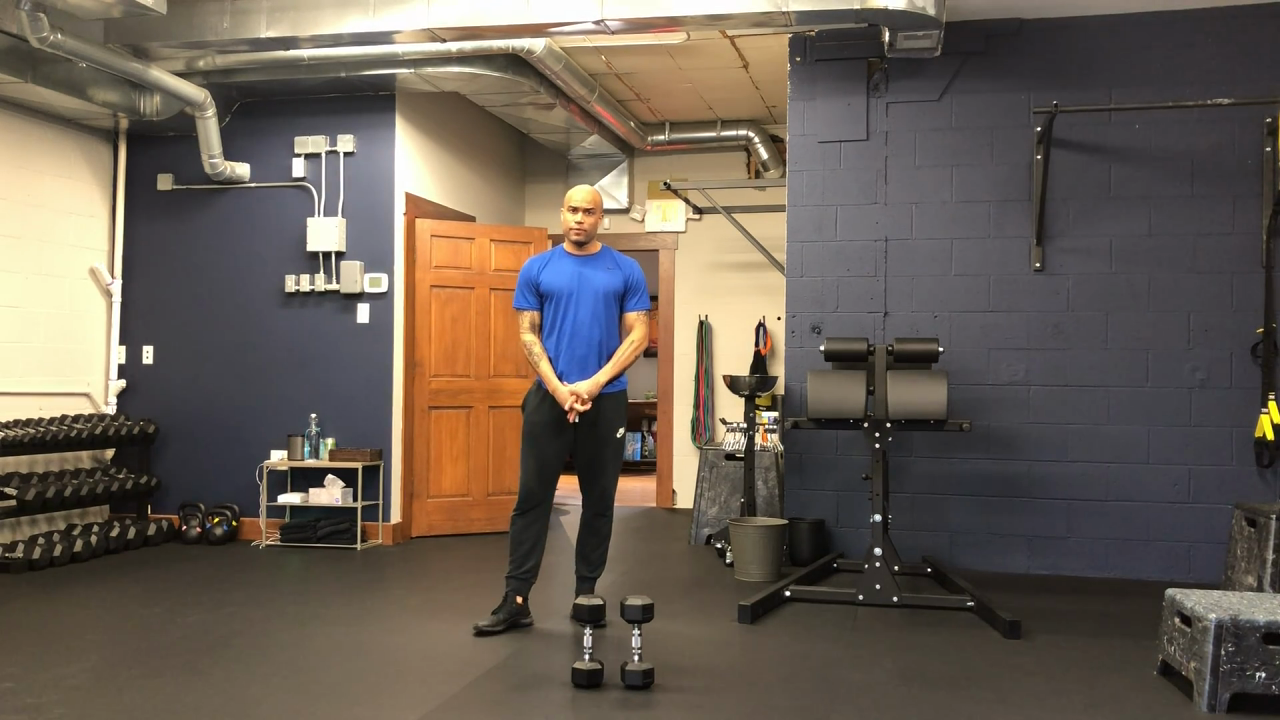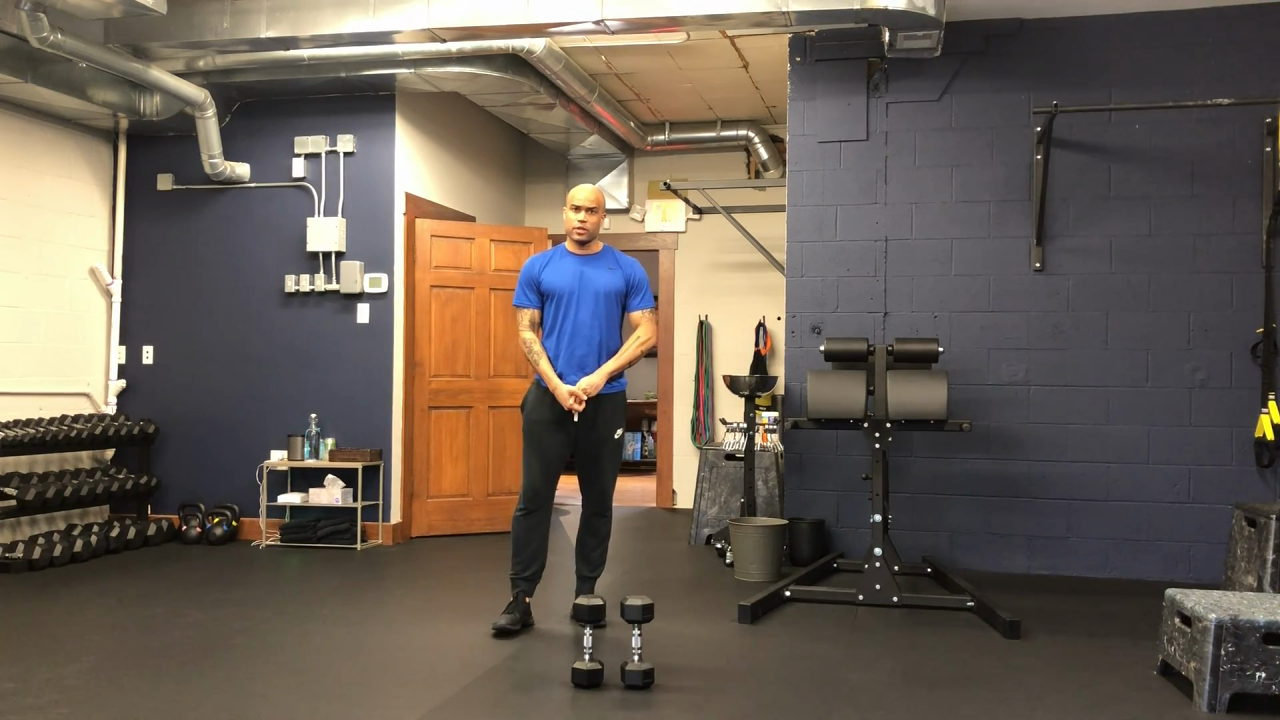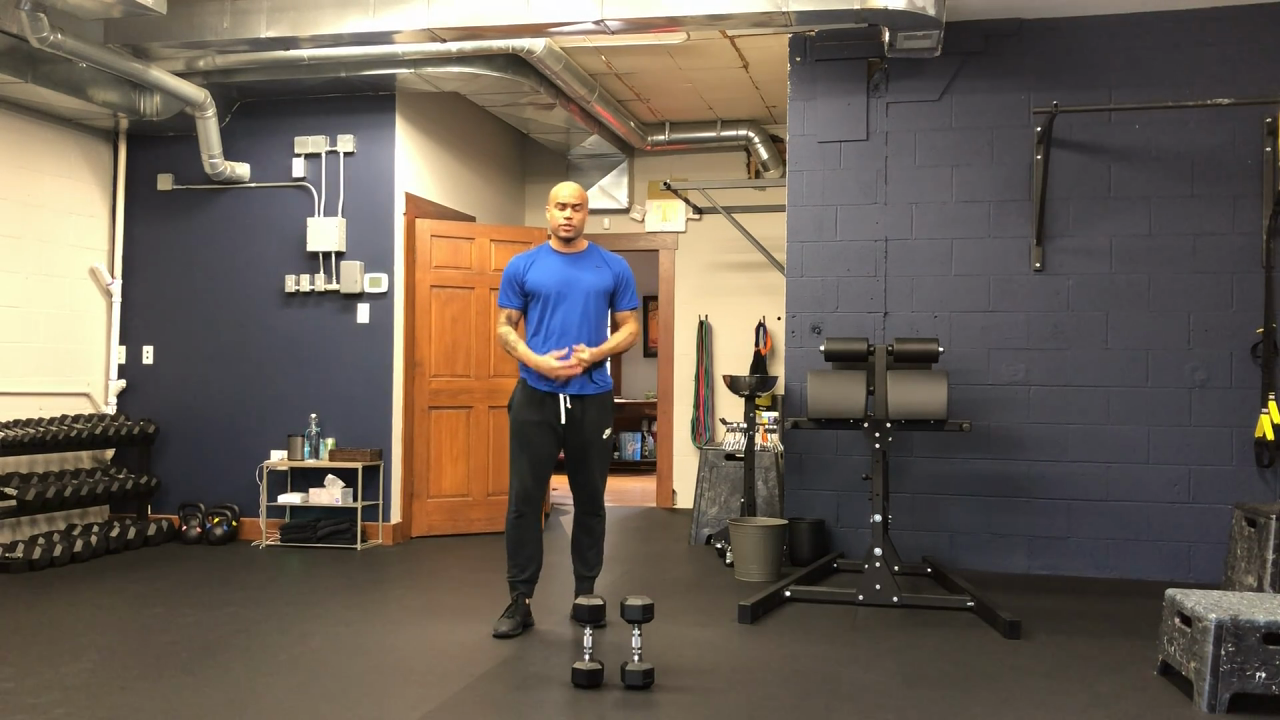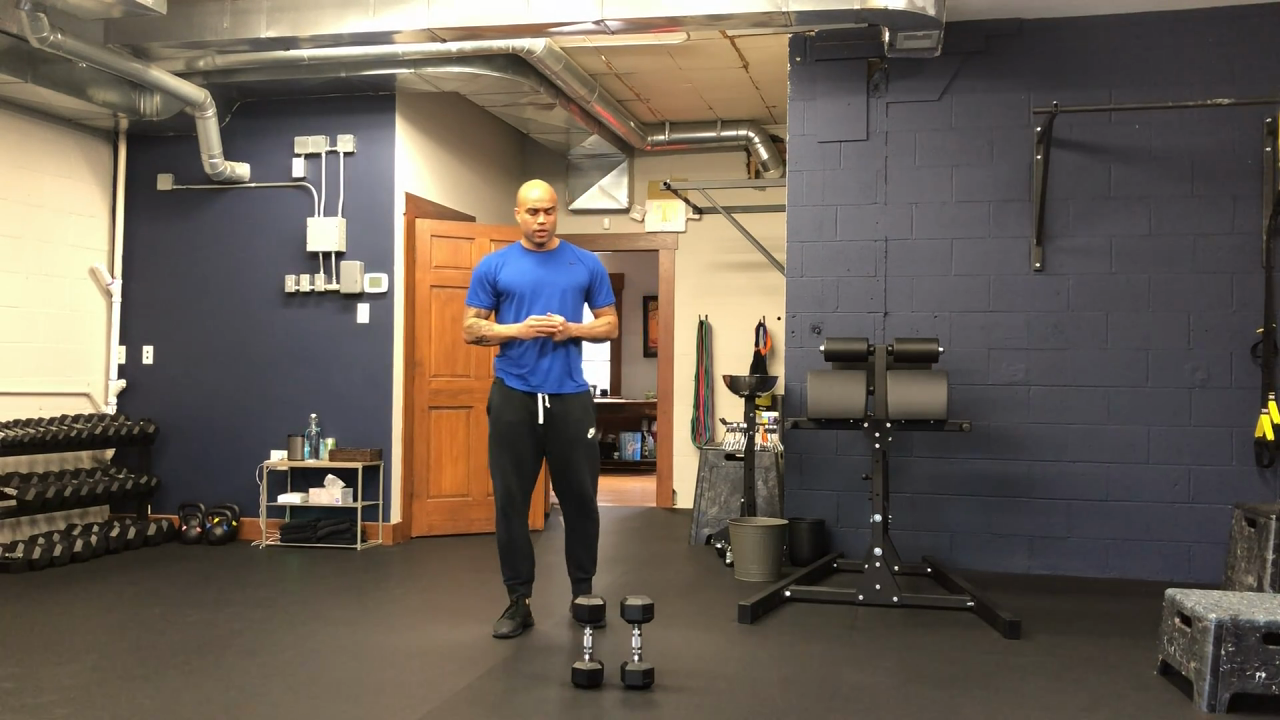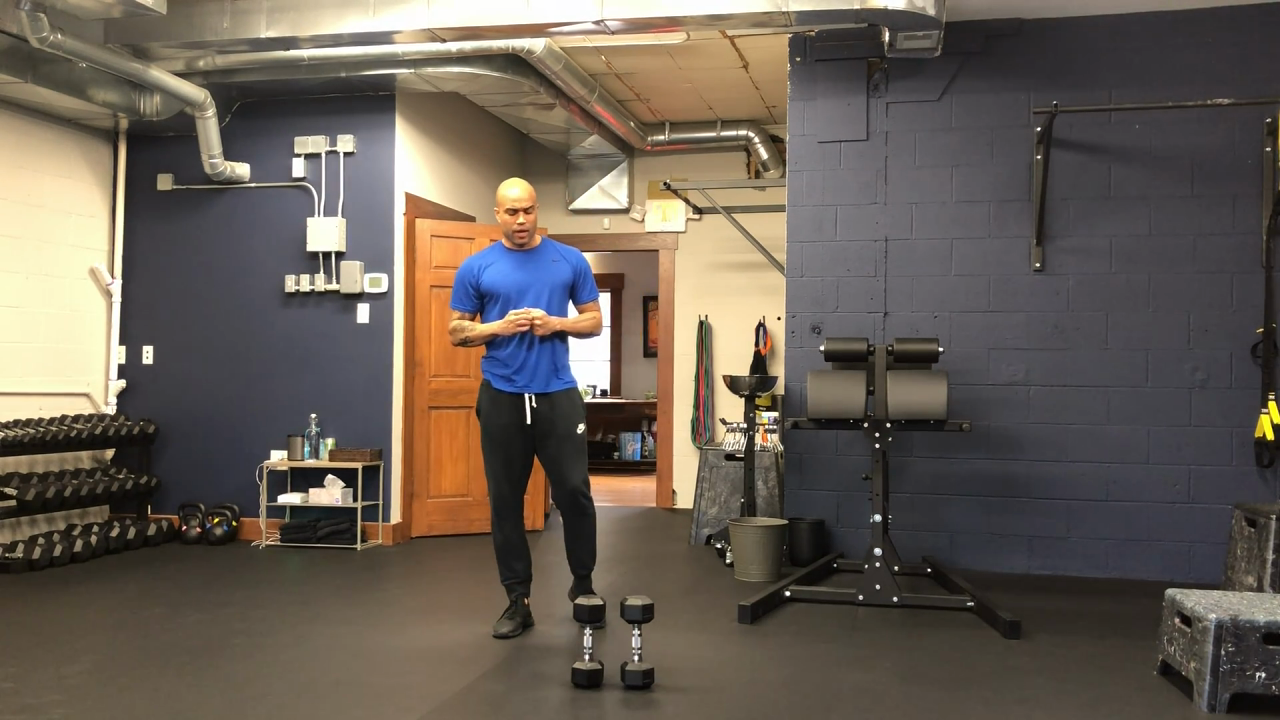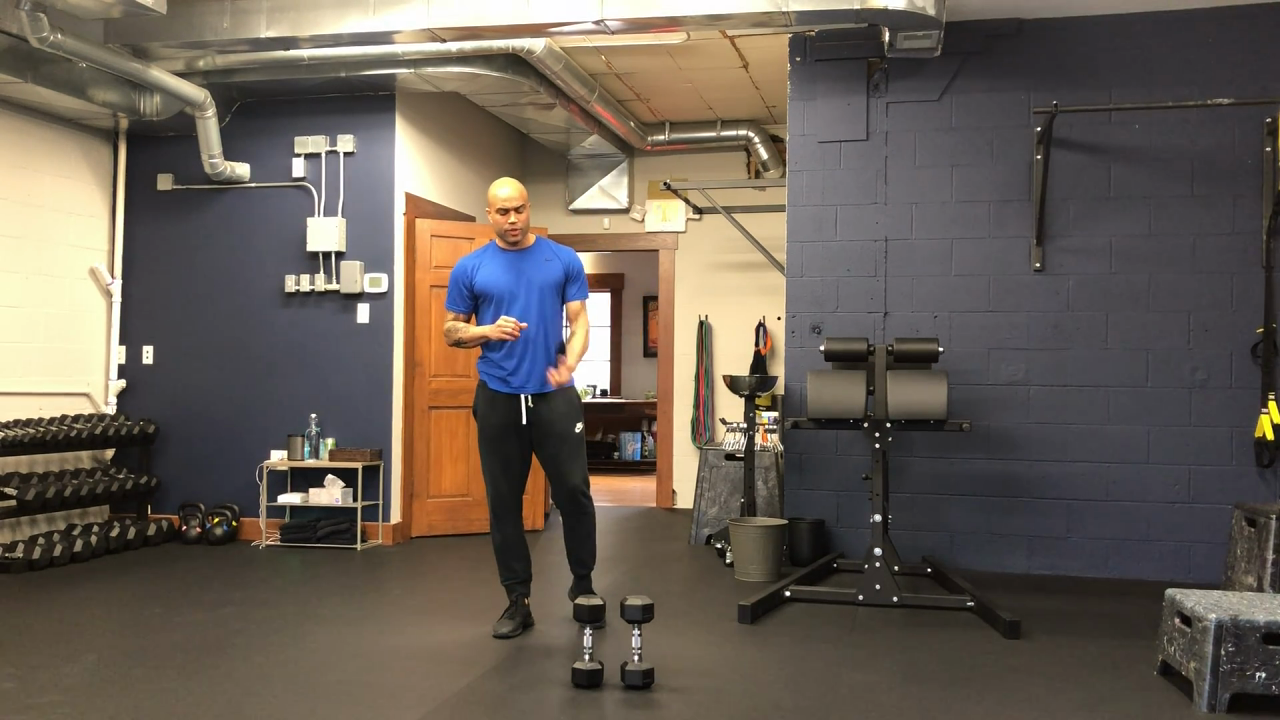
dt=0.4s
person 1, frame 1
left shoulder: (626, 271)
right shoulder: (537, 269)
left elbow: (637, 336)
right elbow: (528, 334)
left wrist: (595, 383)
right wrist: (558, 387)
left hip: (606, 401)
right hip: (549, 397)
left knee: (599, 502)
right knee: (532, 498)
left ankle: (586, 593)
right ankle: (516, 598)
person 1, frame 2
left shoulder: (628, 270)
right shoulder: (538, 267)
left elbow: (646, 332)
right elbow: (527, 332)
left wrist: (600, 376)
right wrist: (556, 384)
left hip: (606, 399)
right hip: (548, 397)
left knee: (598, 501)
right knee: (534, 498)
left ankle: (586, 593)
right ankle: (521, 598)
person 1, frame 3
left shoulder: (613, 267)
right shoulder: (522, 266)
left elbow: (629, 331)
right elbow: (504, 329)
left wrist: (593, 355)
right wrist: (538, 361)
left hip: (592, 398)
right hip: (535, 397)
left knee: (590, 501)
right knee: (524, 500)
left ankle: (585, 593)
right ankle: (521, 599)
person 1, frame 4
left shoulder: (586, 264)
right shoulder: (493, 266)
left elbow: (610, 325)
right elbow: (471, 329)
left wrist: (572, 329)
right wrist: (516, 330)
left hip: (571, 396)
right hip: (514, 396)
left knee: (580, 498)
right knee: (511, 502)
left ankle: (582, 590)
right ankle: (519, 600)
person 1, frame 5
left shoulder: (570, 260)
right shoulder: (476, 267)
left elbow: (595, 320)
right elbow: (456, 332)
left wrist: (555, 323)
right wrist: (498, 326)
left hip: (558, 394)
right hip: (502, 397)
left knee: (574, 492)
right knee: (506, 502)
left ankle: (583, 585)
right ankle: (518, 600)
person 1, frame 6
left shoulder: (563, 259)
right shoulder: (470, 268)
left elbow: (578, 319)
right elbow: (451, 332)
left wrist: (571, 361)
right wrist: (488, 331)
left hip: (555, 397)
right hip: (498, 398)
left knee: (574, 492)
right knee: (504, 502)
left ankle: (583, 585)
right ankle: (518, 600)
